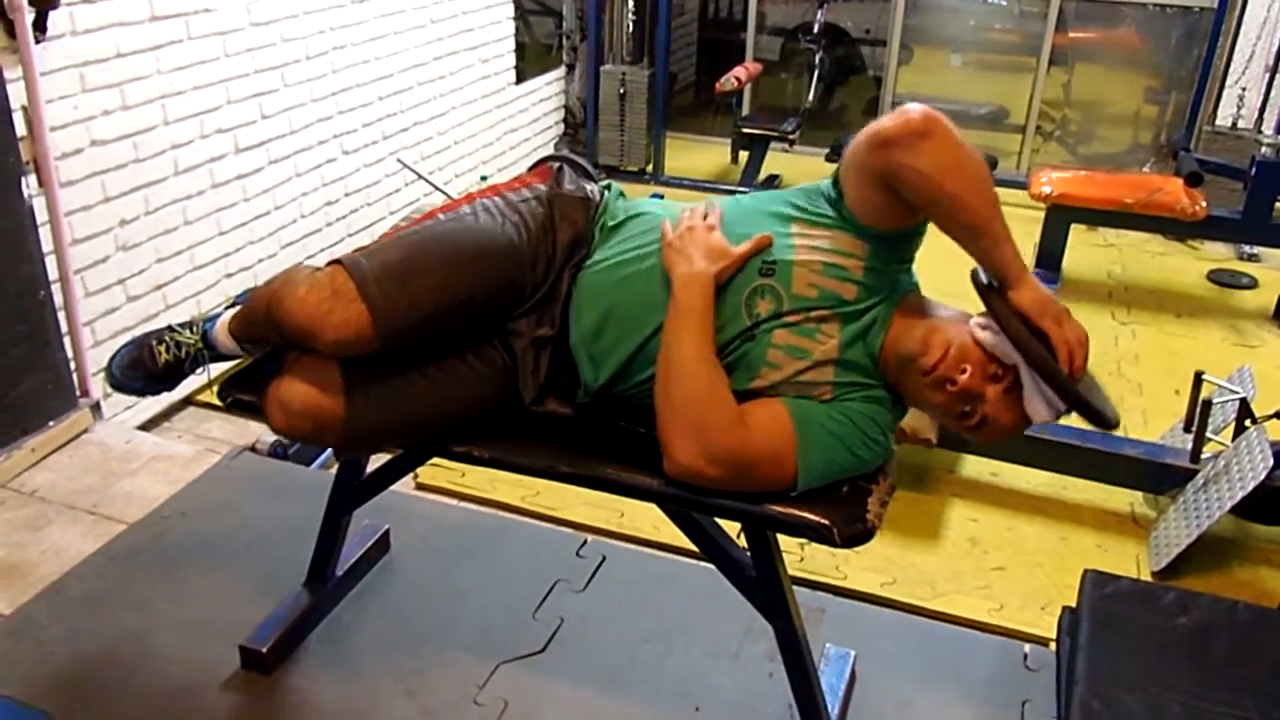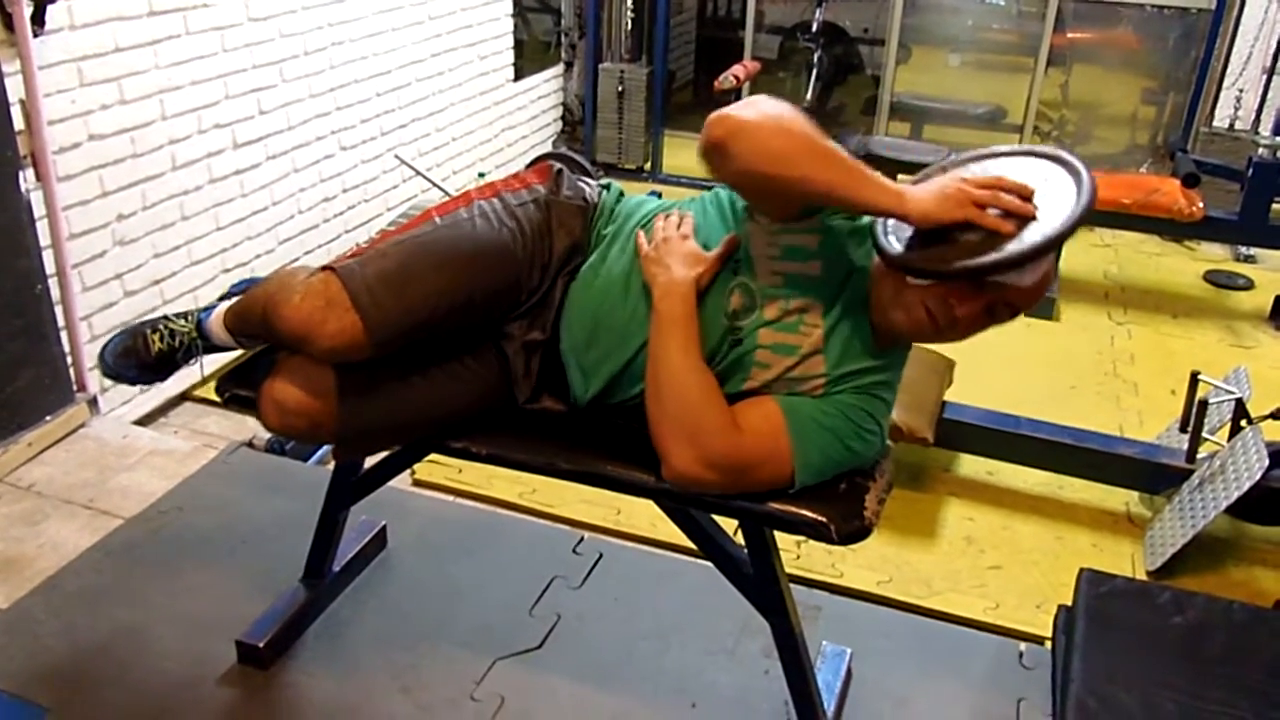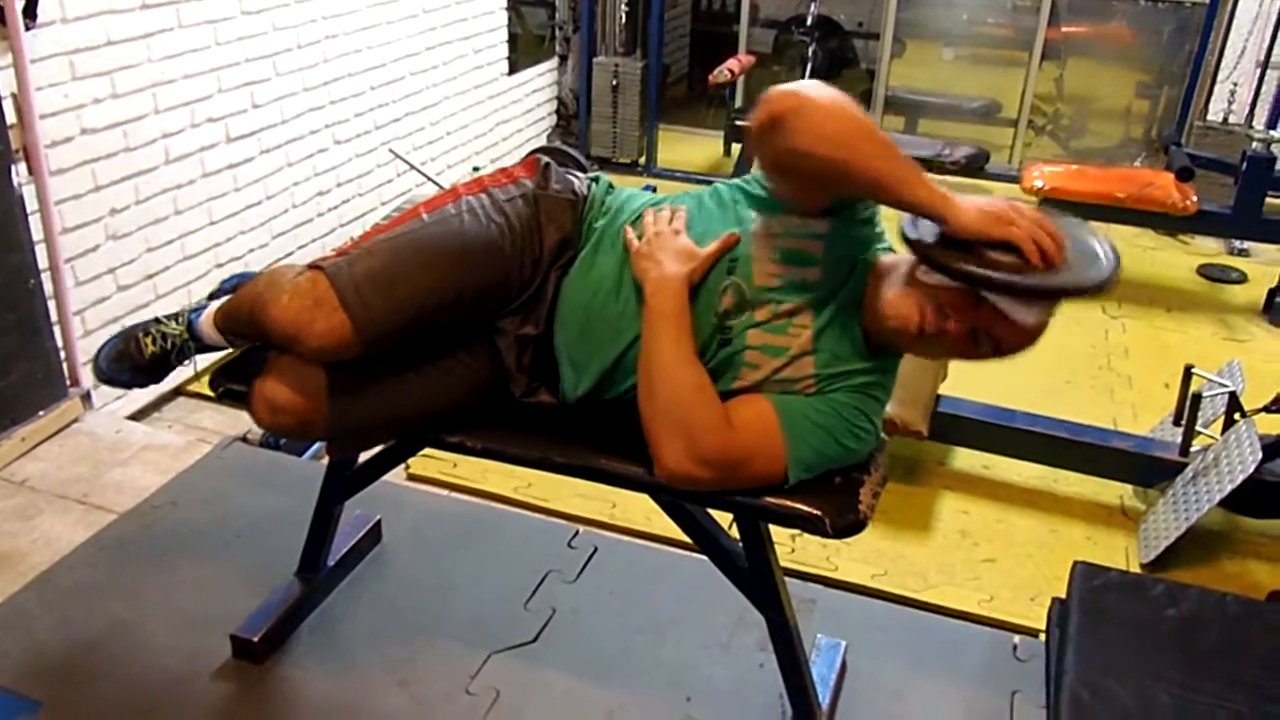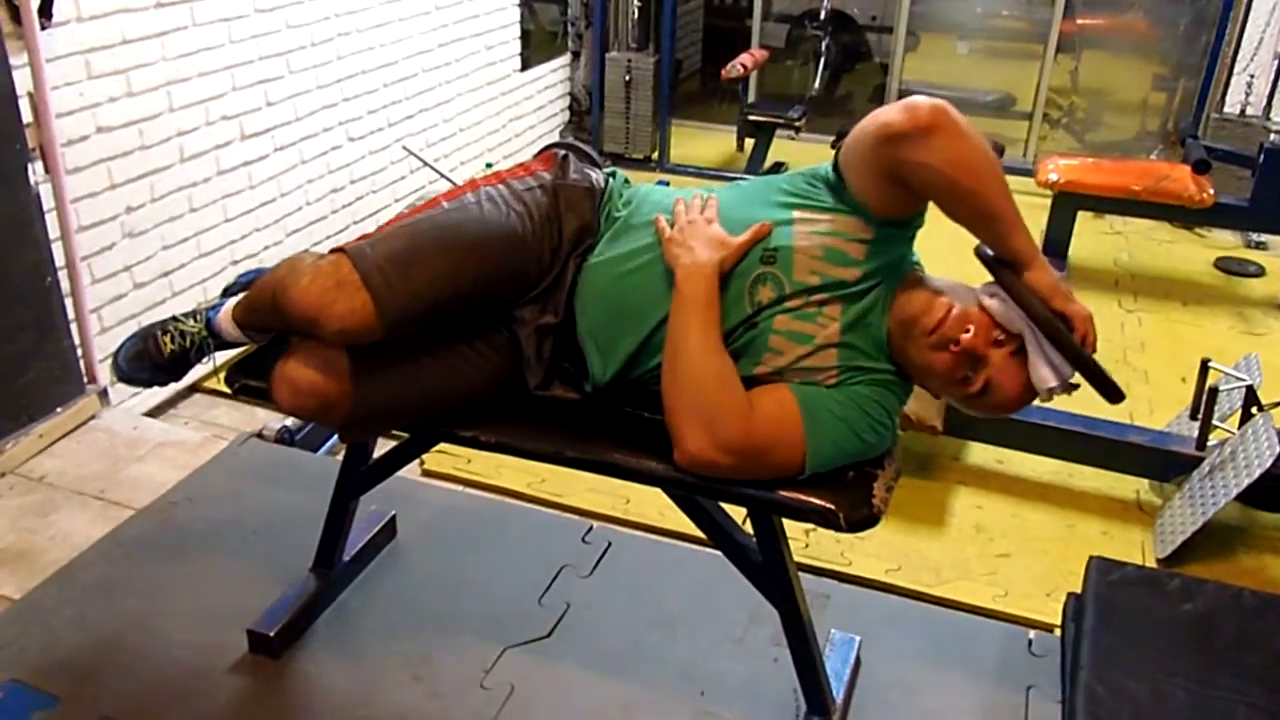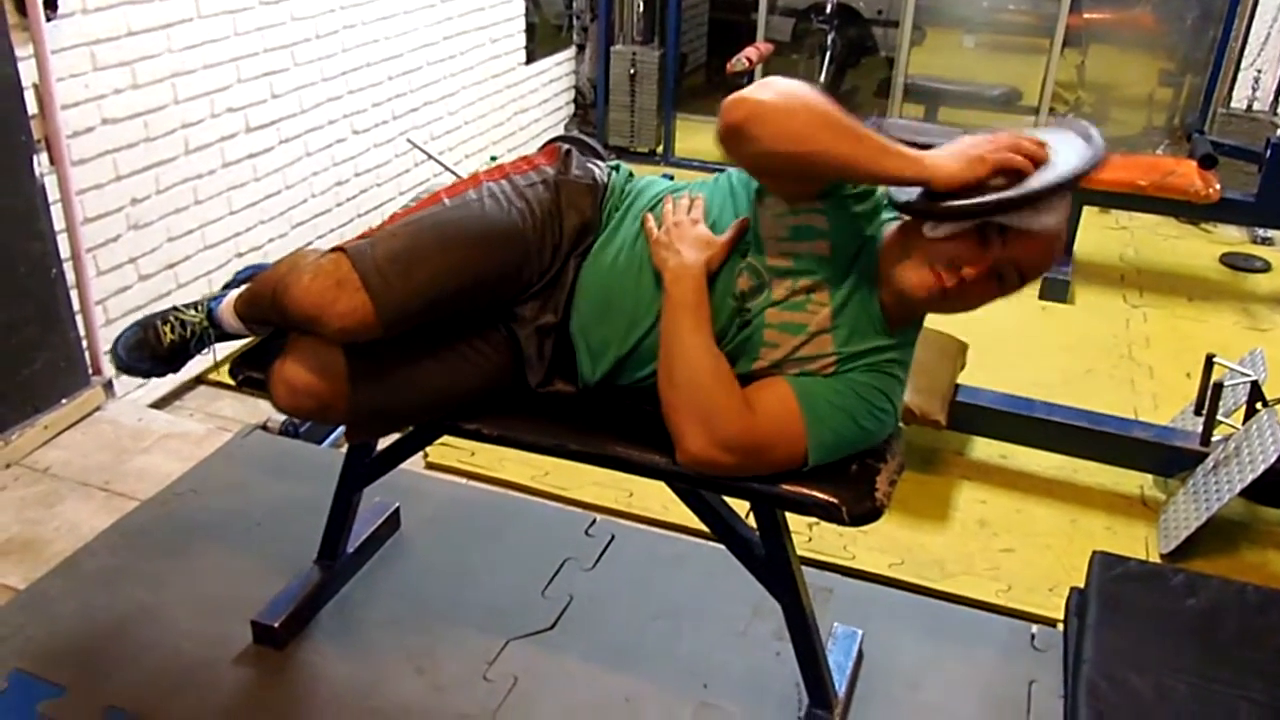
dt=0.4s
person 1, frame 1
left shoulder: (858, 429)
right shoulder: (885, 238)
left elbow: (698, 452)
right elbow: (910, 133)
left wrist: (693, 281)
right wrist: (1020, 278)
left hip: (545, 364)
left knee: (300, 409)
right knee: (326, 314)
left ankle: (275, 347)
right ankle: (234, 328)
person 1, frame 2
left shoulder: (854, 413)
right shoulder: (847, 212)
left elbow: (696, 458)
right elbow: (731, 134)
left wrist: (673, 291)
right wrist: (909, 196)
left hip: (537, 364)
left knee: (292, 407)
right knee: (320, 318)
left ankle: (265, 325)
right ankle: (226, 319)
person 1, frame 3
left shoulder: (846, 413)
right shoulder: (842, 219)
left elbow: (688, 457)
right elbow: (786, 110)
left wrist: (666, 286)
right wrist: (951, 208)
left hip: (528, 361)
left knee: (286, 406)
right knee: (309, 324)
left ankle: (273, 313)
right ankle: (220, 319)
person 1, frame 4
left shoulder: (862, 410)
right shoulder: (880, 233)
left elbow: (706, 442)
right elbow: (918, 124)
left wrist: (696, 274)
right wrist: (1033, 266)
left hip: (548, 347)
left knee: (305, 387)
right knee: (331, 303)
left ankle: (281, 310)
right ankle: (237, 316)
person 1, frame 5
left shoulder: (867, 389)
right shoulder: (859, 188)
left elbow: (710, 442)
right elbow: (749, 115)
left wrist: (685, 273)
right wrist: (930, 165)
left hip: (547, 345)
left knee: (304, 386)
right knee: (330, 297)
left ankle: (264, 311)
right ankle: (239, 305)
